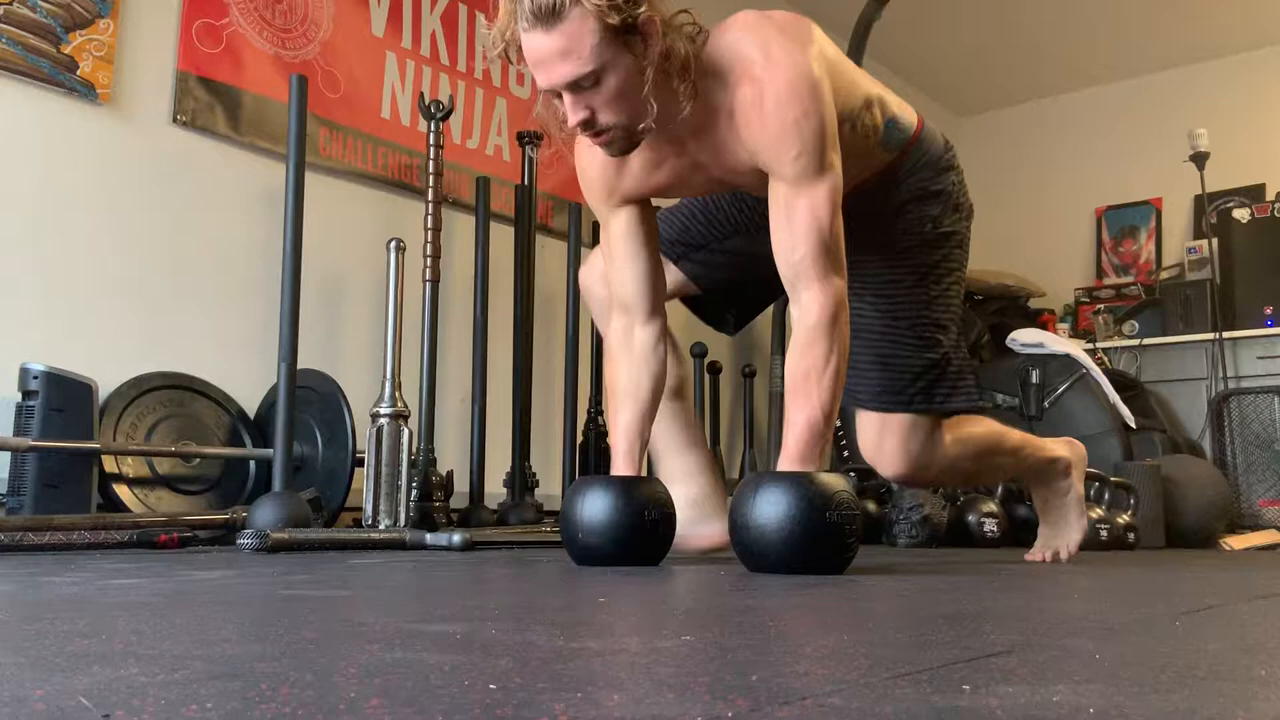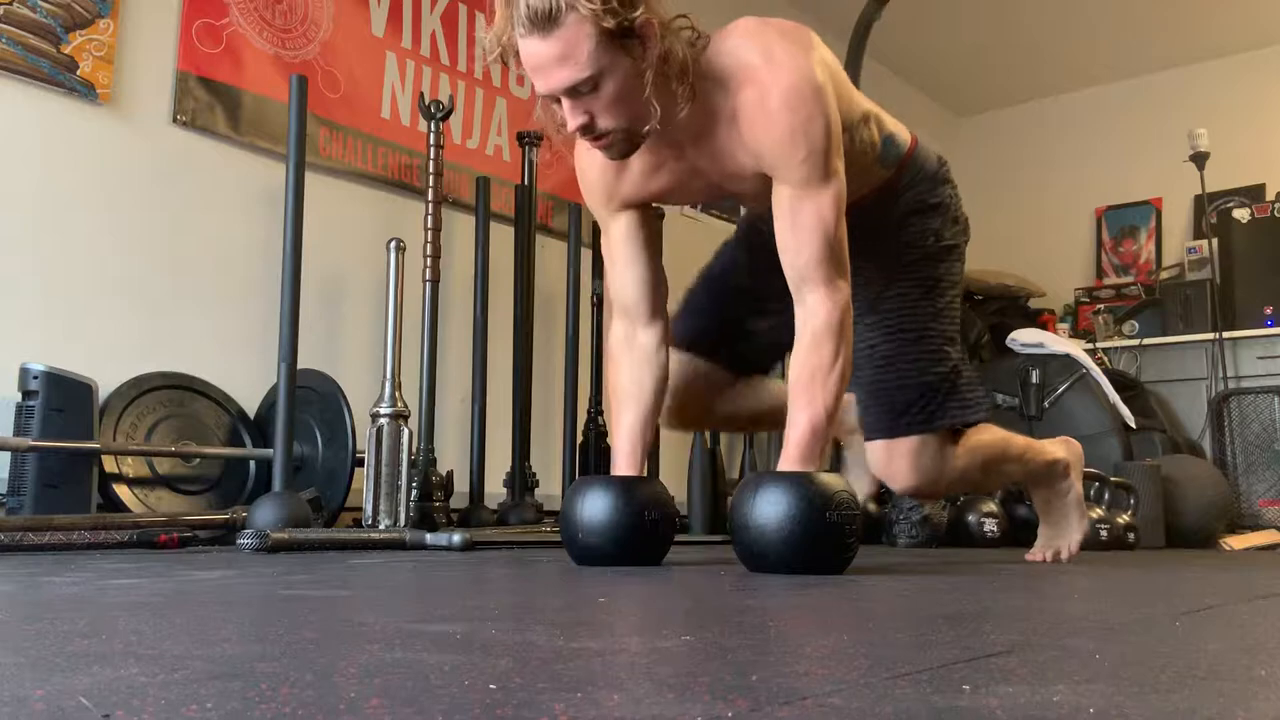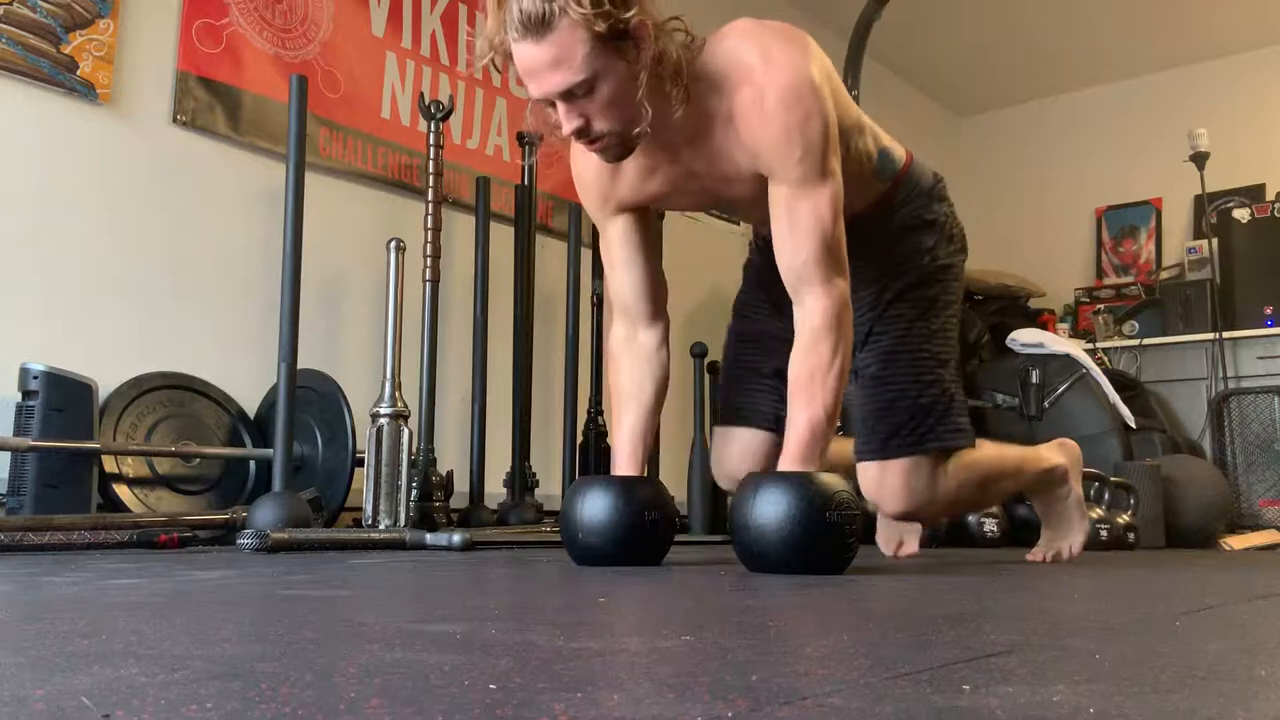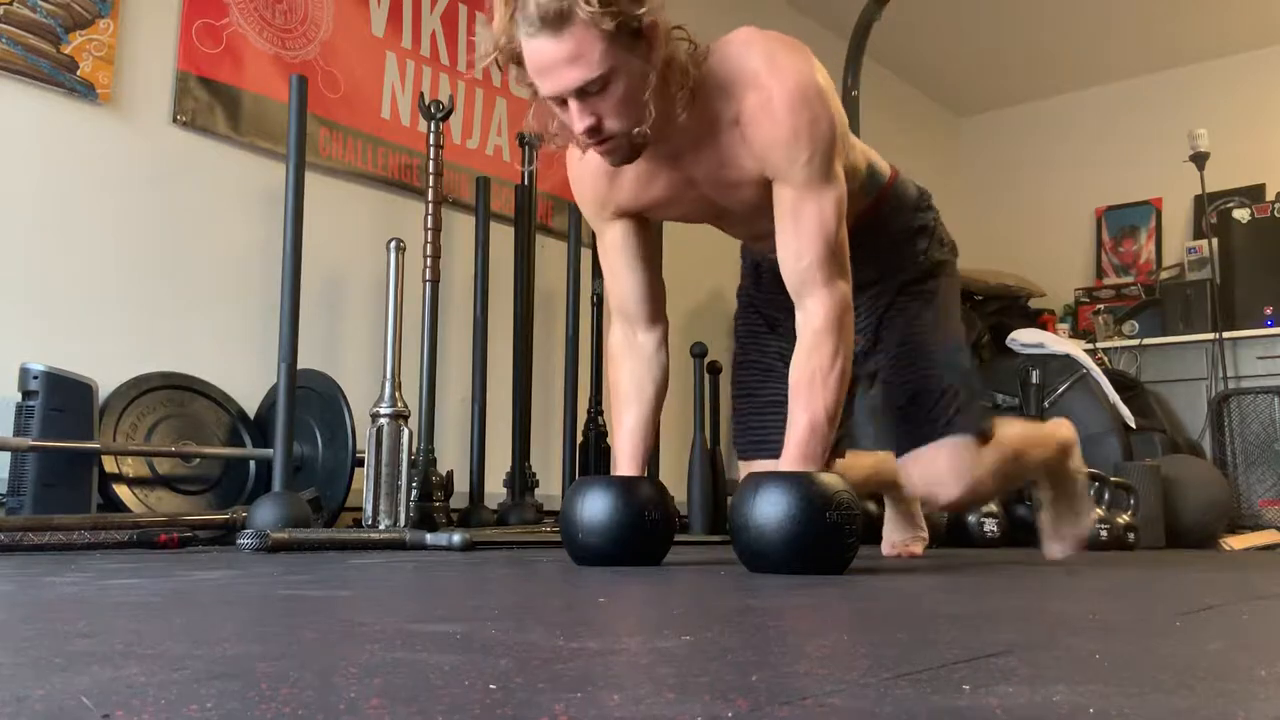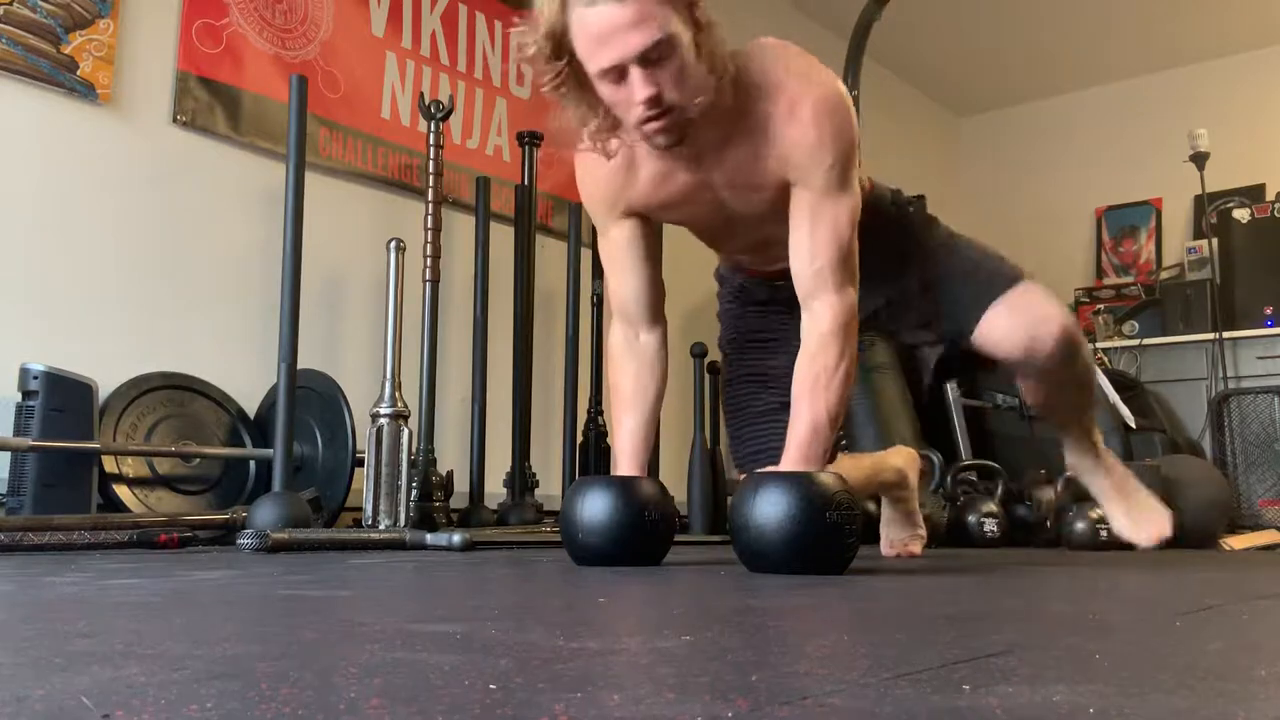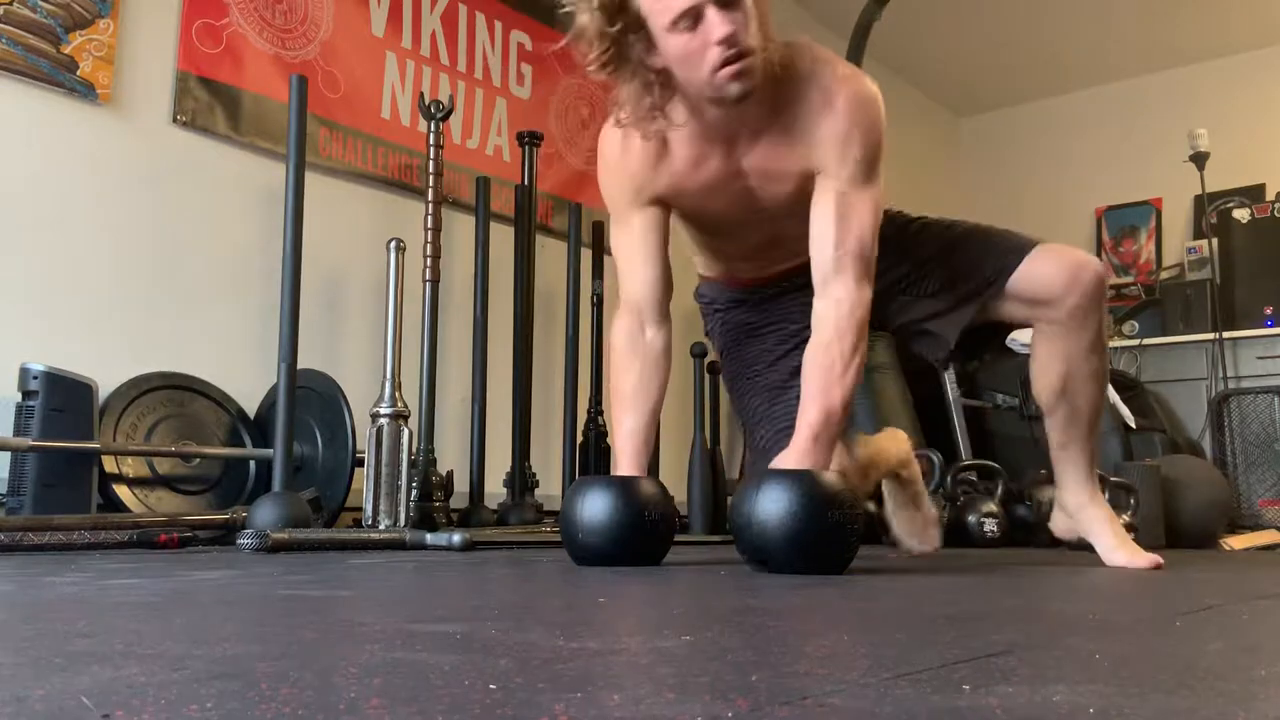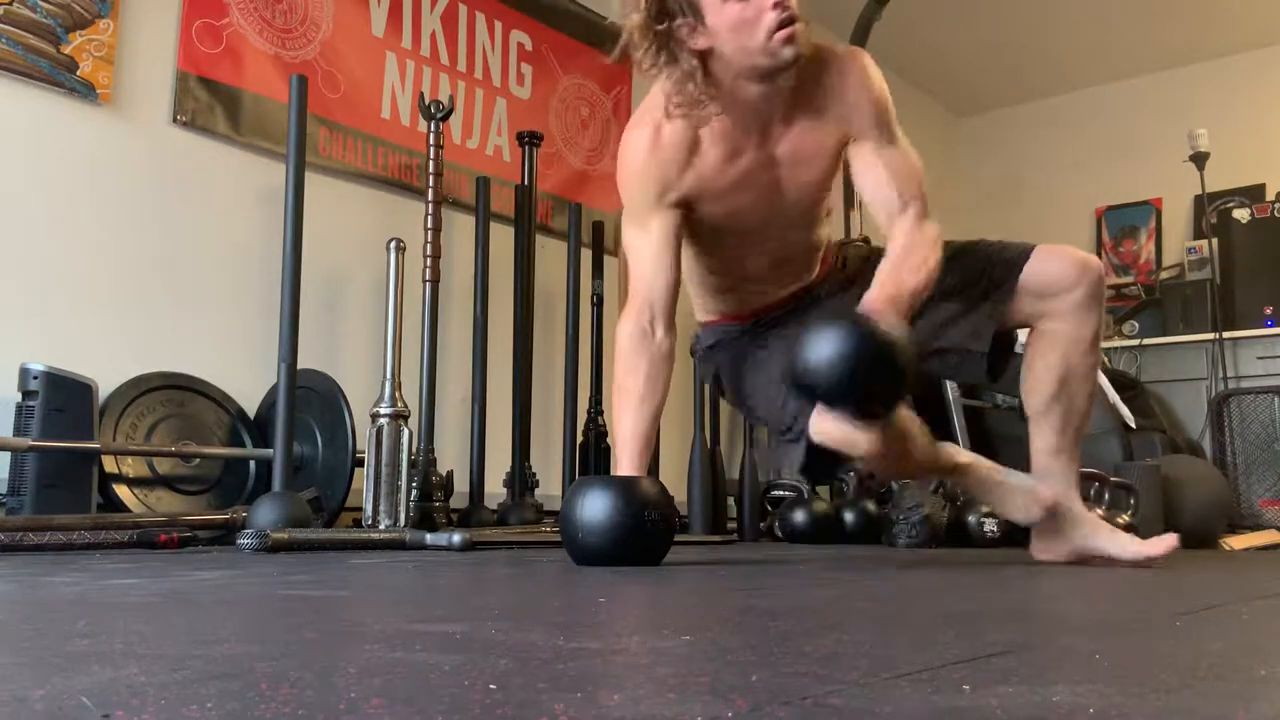
dt=0.2s
person 1, frame 1
left shoulder: (768, 79)
right shoulder: (601, 154)
left elbow: (818, 299)
right elbow: (634, 320)
right wrist: (624, 485)
left hip: (900, 185)
left knee: (900, 453)
right knee: (602, 282)
left ankle: (1056, 466)
right ankle: (699, 500)
person 1, frame 2
left shoulder: (771, 84)
right shoulder: (603, 159)
left elbow: (824, 300)
right elbow: (637, 324)
left wrist: (796, 478)
right wrist: (624, 486)
left hip: (898, 205)
right hip: (782, 218)
left knee: (909, 469)
right knee: (672, 393)
left ankle: (1055, 467)
right ankle: (852, 414)
person 1, frame 3
left shoulder: (768, 85)
right shoulder: (599, 165)
left elbow: (822, 301)
right elbow: (637, 326)
left wrist: (796, 478)
left hip: (894, 222)
right hip: (784, 242)
left knee: (899, 489)
right knee: (738, 471)
left ankle: (1051, 471)
right ankle: (871, 451)
person 1, frame 4
left shoulder: (774, 88)
right shoulder: (591, 165)
left elbow: (825, 302)
right elbow: (639, 329)
left wrist: (799, 476)
left hip: (885, 232)
right hip: (772, 258)
left knee: (946, 482)
left ankle: (1053, 453)
right ankle: (885, 475)
person 1, frame 5
left shoulder: (801, 101)
right shoulder: (606, 161)
left elbow: (828, 309)
right elbow: (635, 330)
left wrist: (801, 470)
left hip: (871, 232)
right hip: (759, 285)
left knee: (1042, 335)
left ankle: (1088, 457)
right ankle: (893, 473)
person 1, frame 6
left shoulder: (834, 96)
right shoulder: (633, 142)
left elbow: (847, 294)
right elbow: (641, 323)
left wrist: (807, 453)
left hip: (862, 251)
right hip: (749, 301)
left knee: (1070, 283)
left ankle: (1078, 498)
person 1, frame 7
left shoulder: (843, 80)
right shoulder: (661, 139)
left elbow: (912, 225)
right elbow: (648, 321)
left wrist: (883, 315)
left hip: (835, 282)
right hip: (748, 340)
left knee: (1071, 279)
right knee: (867, 432)
left ankle: (1058, 522)
right ankle: (957, 470)
